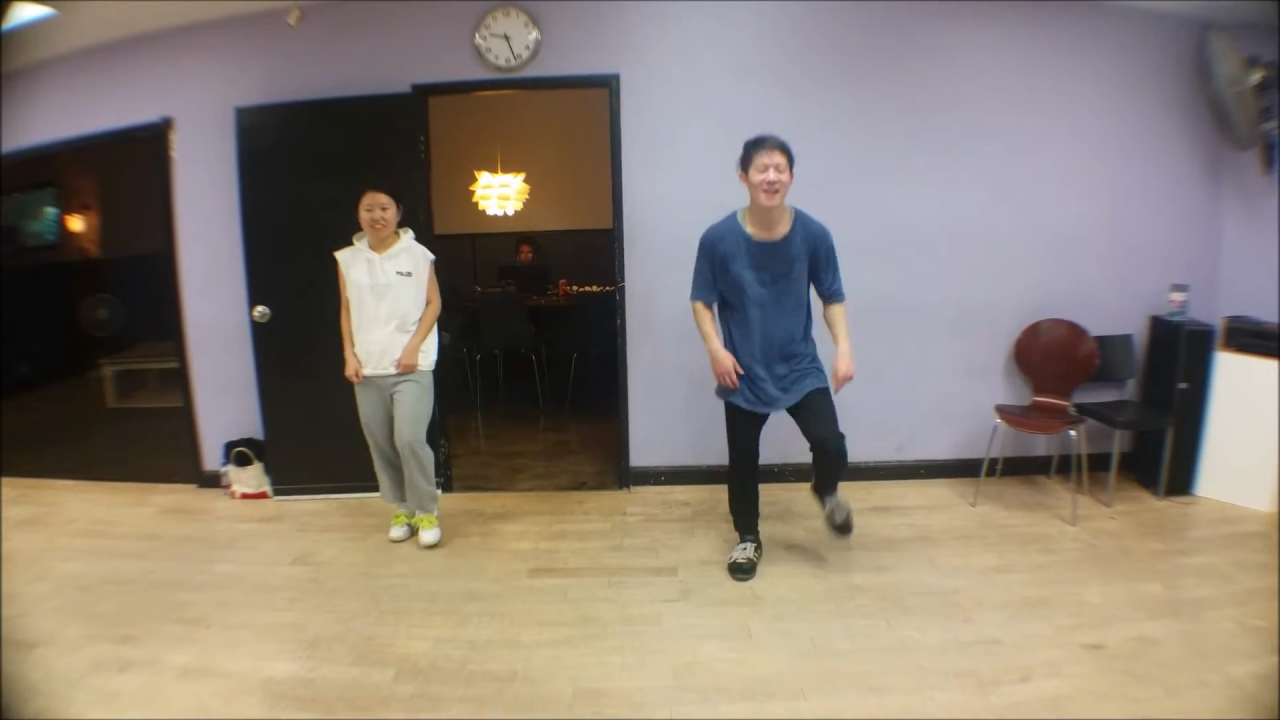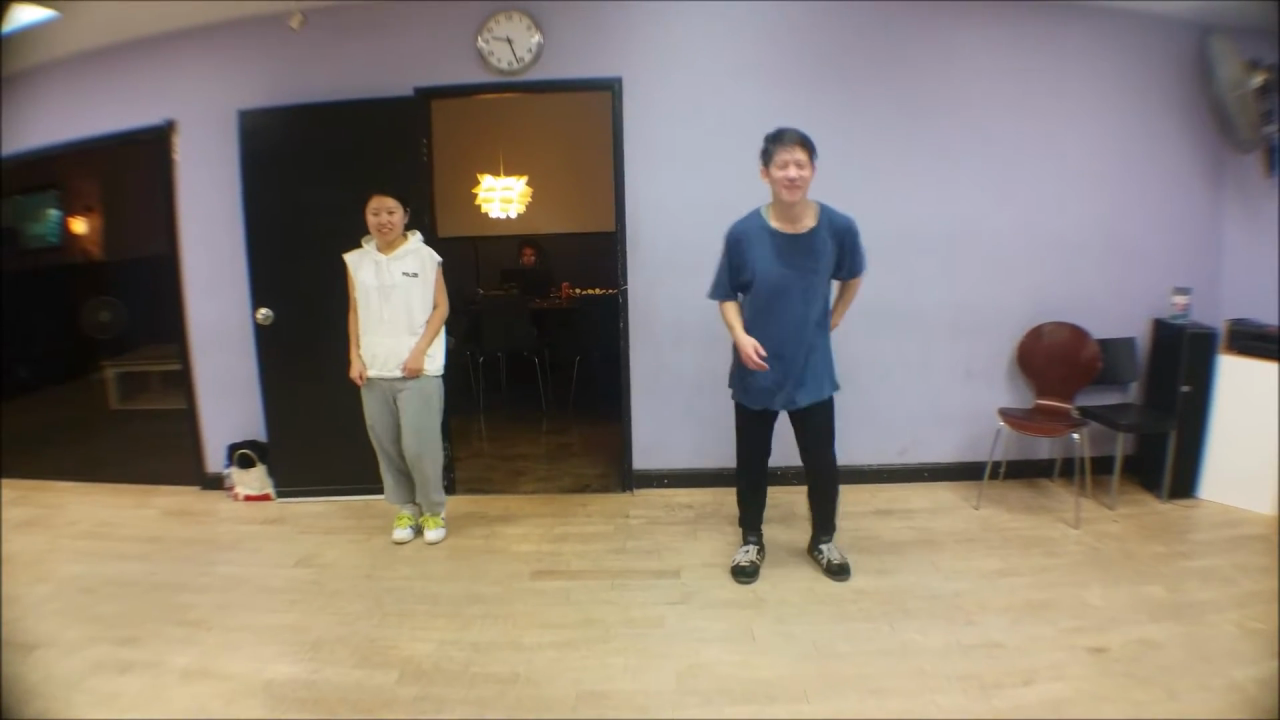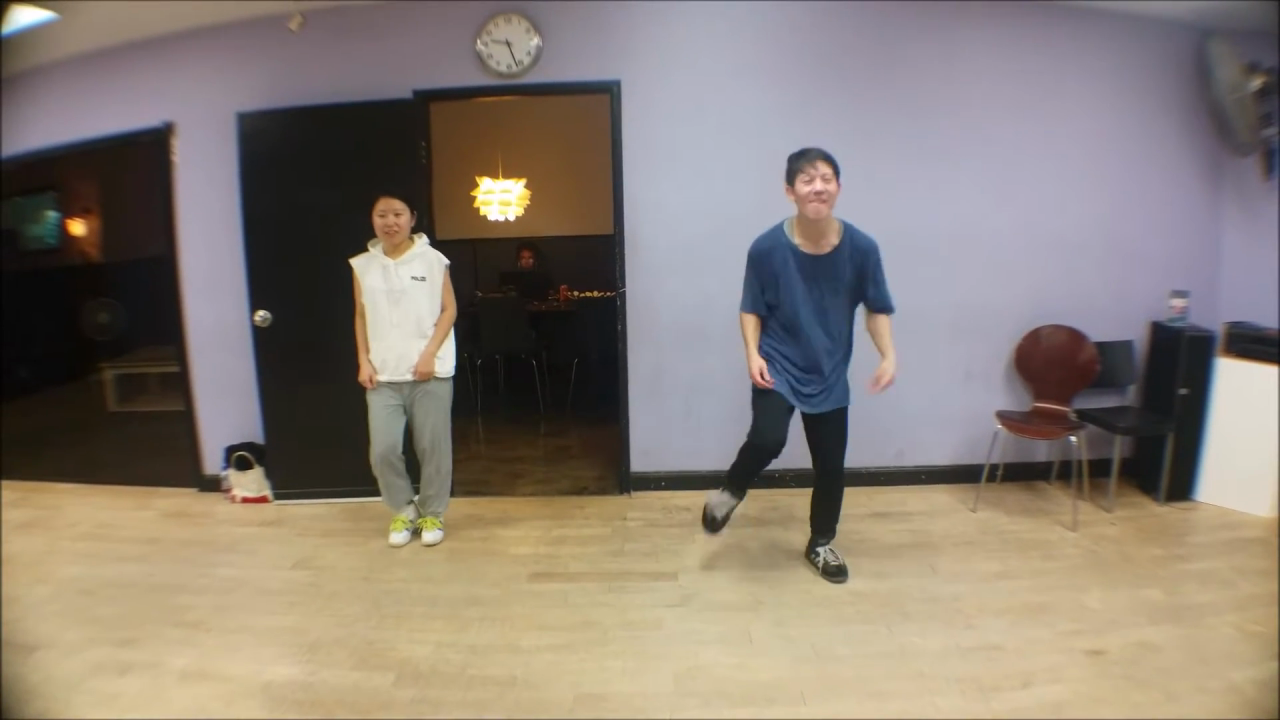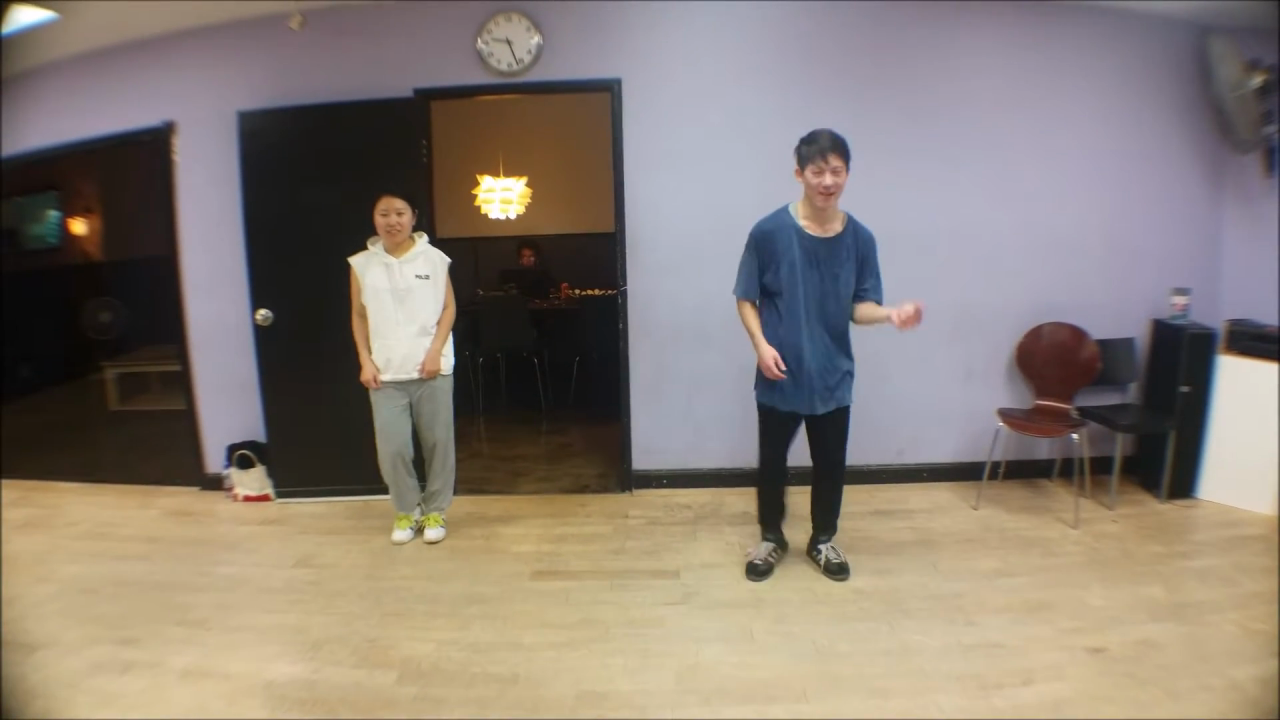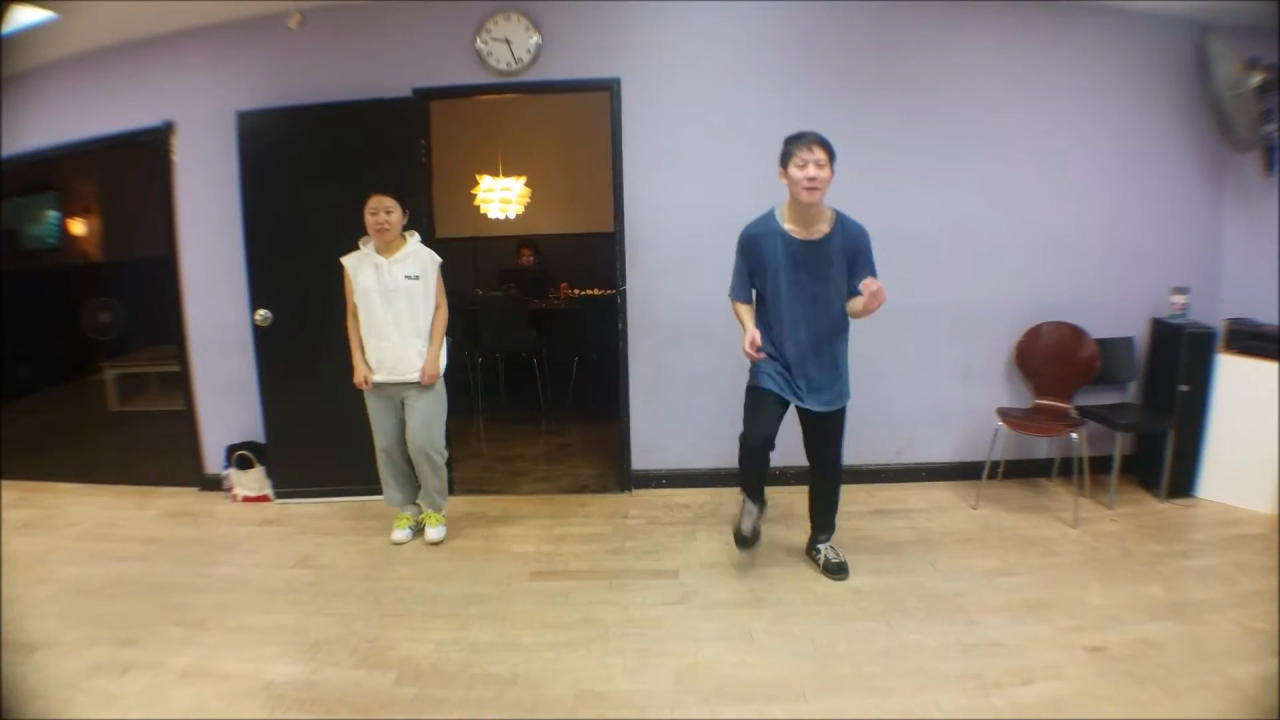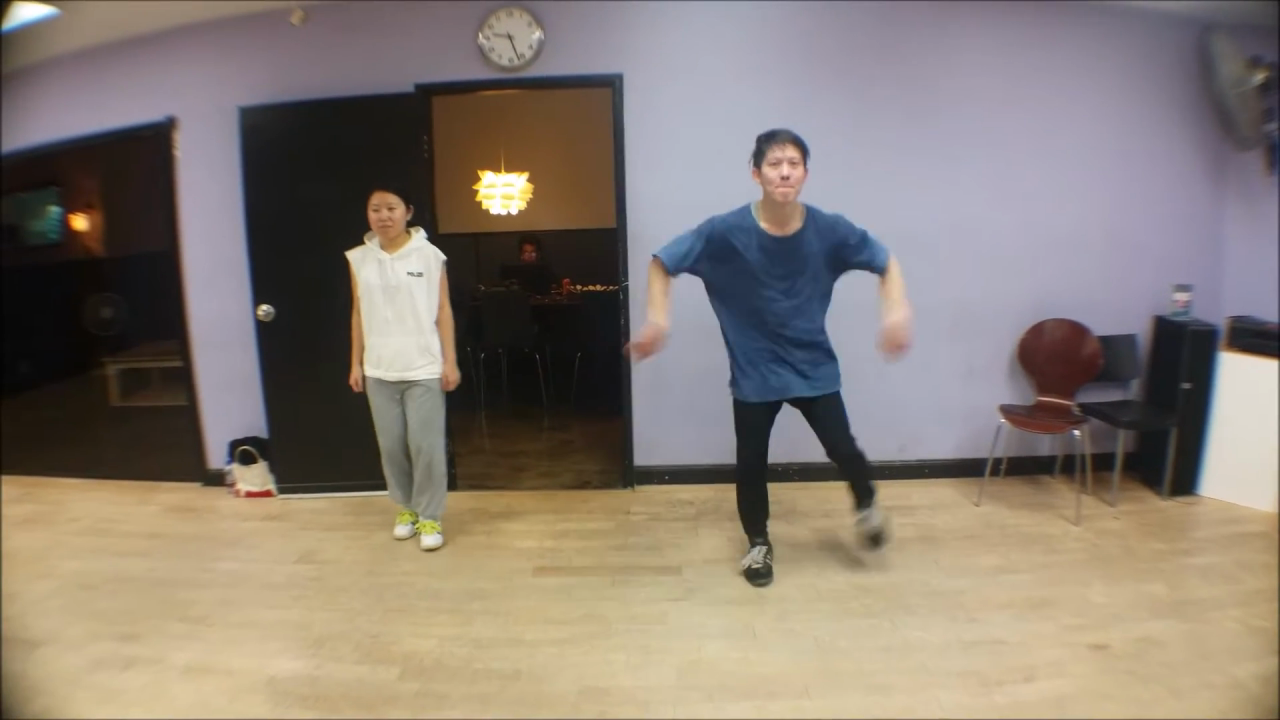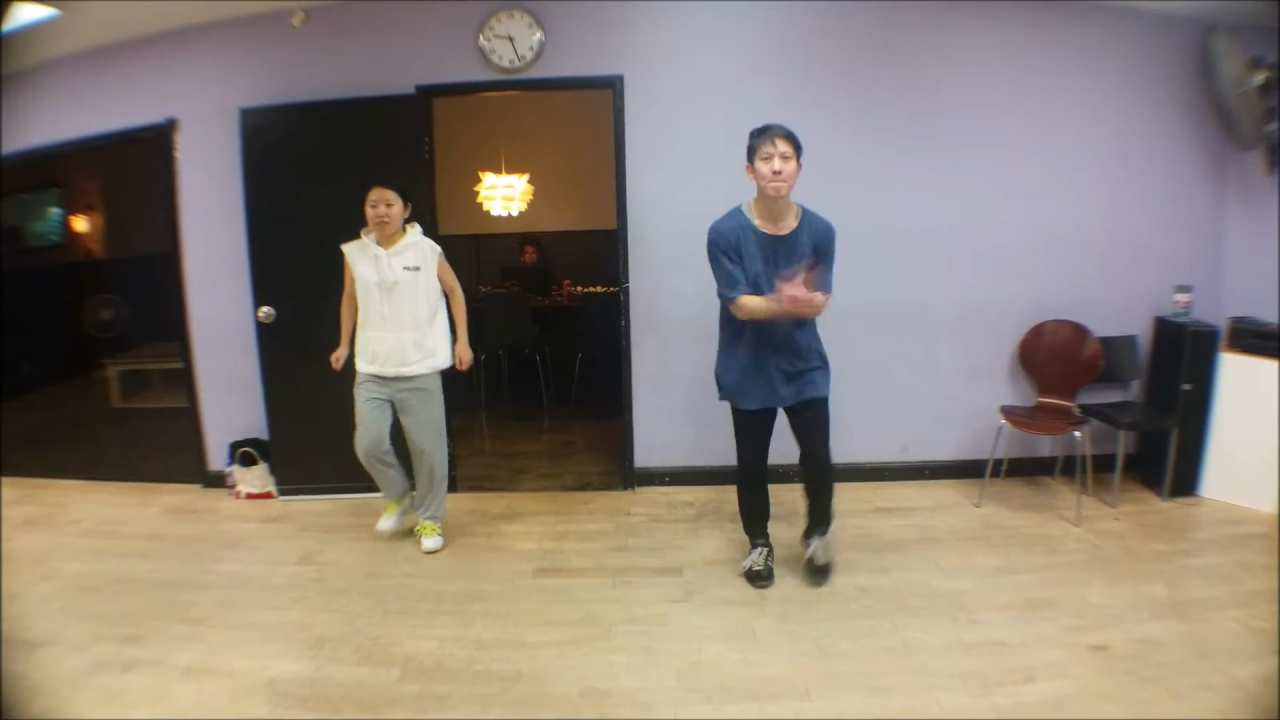
dt=0.3s
person 1, frame 1
left shoulder: (814, 235)
right shoulder: (718, 238)
left elbow: (832, 297)
right elbow: (702, 301)
left wrist: (843, 349)
right wrist: (716, 349)
left hip: (799, 366)
right hip: (744, 372)
left knee: (830, 446)
right knee: (742, 461)
left ankle: (827, 490)
right ankle: (748, 538)
person 1, frame 2
left shoulder: (839, 228)
right shoulder: (743, 233)
left elbow: (853, 277)
right elbow: (726, 296)
right wrist: (741, 336)
left hip: (812, 370)
right hip: (757, 370)
left knee: (821, 461)
right knee: (753, 461)
left ankle: (824, 539)
right ankle: (751, 540)
person 1, frame 3
left shoulder: (861, 248)
right shoulder: (767, 248)
left elbow: (878, 310)
right elbow: (752, 309)
left wrist: (889, 356)
right wrist: (753, 354)
left hip: (829, 377)
right hip: (778, 368)
left knee: (830, 466)
right knee: (766, 442)
left ankle: (821, 543)
right ankle: (730, 491)
person 1, frame 4
left shoulder: (860, 239)
right shoulder: (768, 232)
left elbow: (858, 307)
right elbow: (746, 297)
left wrist: (891, 315)
right wrist: (760, 344)
left hip: (832, 374)
right hip: (782, 372)
left knee: (829, 463)
right knee: (772, 463)
left ankle: (822, 541)
right ankle: (772, 540)
person 1, frame 5
left shoulder: (852, 236)
right shoulder: (757, 235)
left elbow: (854, 305)
right elbow: (741, 294)
left wrist: (870, 303)
right wrist: (749, 328)
left hip: (826, 372)
right hip: (772, 366)
left knee: (826, 462)
right knee: (755, 442)
left ankle: (821, 540)
right ankle: (753, 501)
person 1, frame 6
left shoulder: (828, 229)
right shoulder: (726, 230)
left elbow: (885, 262)
right elbow: (662, 264)
left wrist: (896, 311)
right wrist: (658, 318)
left hip: (812, 363)
right hip: (755, 367)
left knee: (841, 446)
right knee: (751, 460)
left ankle: (867, 505)
right ankle: (758, 542)
person 1, frame 7
left shoulder: (819, 231)
right shoulder: (726, 232)
left elbow: (818, 304)
right elbow: (739, 306)
left wrist: (802, 300)
right wrist: (780, 303)
left hip: (804, 367)
right hip: (748, 370)
left knee: (816, 458)
right knee: (751, 463)
left ankle: (817, 534)
right ankle: (759, 543)
person 2, frame 1
left shoulder: (417, 255)
right shoulder: (347, 259)
left elbow: (433, 304)
right elbow: (346, 311)
left wrist: (413, 347)
right wrist: (349, 355)
left hip: (412, 365)
right hip: (368, 368)
left knee: (410, 439)
right knee: (381, 444)
left ankle: (425, 510)
right ankle: (402, 508)
person 2, frame 2
left shoulder: (425, 257)
right shoulder: (356, 262)
left elbow: (441, 308)
right elbow: (355, 313)
left wrist: (419, 351)
right wrist: (355, 357)
left hip: (419, 369)
right hip: (374, 370)
left knee: (420, 445)
right knee: (387, 445)
left ankle: (433, 511)
right ankle: (406, 509)
person 2, frame 3
left shoulder: (432, 260)
right shoulder: (362, 266)
left elbow: (449, 310)
right elbow: (361, 317)
left wrist: (429, 354)
right wrist: (364, 361)
left hip: (429, 372)
right hip: (383, 374)
left knee: (432, 446)
right knee: (383, 451)
left ankle: (432, 513)
right ankle: (403, 510)
person 2, frame 4
left shoulder: (434, 259)
right shoulder: (361, 265)
left elbow: (449, 308)
right elbow: (358, 316)
left wrist: (435, 352)
right wrist: (365, 361)
left hip: (431, 369)
right hip: (385, 373)
left knee: (437, 442)
right knee: (392, 450)
left ankle: (435, 510)
right ankle: (407, 511)
person 2, frame 5
left shoulder: (425, 258)
right shoulder: (354, 264)
left elbow: (441, 309)
right elbow: (353, 317)
left wrist: (434, 356)
right wrist: (358, 362)
left hip: (421, 370)
right hip: (378, 373)
left knee: (425, 443)
right knee: (388, 447)
left ankle: (433, 509)
right ankle: (405, 510)
person 2, frame 6
left shoulder: (428, 256)
right shoulder: (358, 259)
left elbow: (443, 310)
right elbow: (358, 314)
left wrist: (450, 360)
right wrist: (355, 363)
left hip: (424, 369)
right hip: (379, 371)
left knee: (425, 446)
right knee: (390, 445)
left ankle: (429, 517)
right ankle: (406, 509)
person 2, frame 7
left shoulder: (425, 250)
right shoulder: (354, 253)
left elbow: (454, 290)
left wrist: (462, 340)
right wrist: (344, 343)
left hip: (420, 367)
right hip: (371, 369)
left knee: (427, 447)
right knee: (369, 444)
left ankle: (429, 519)
right ankle: (397, 498)
